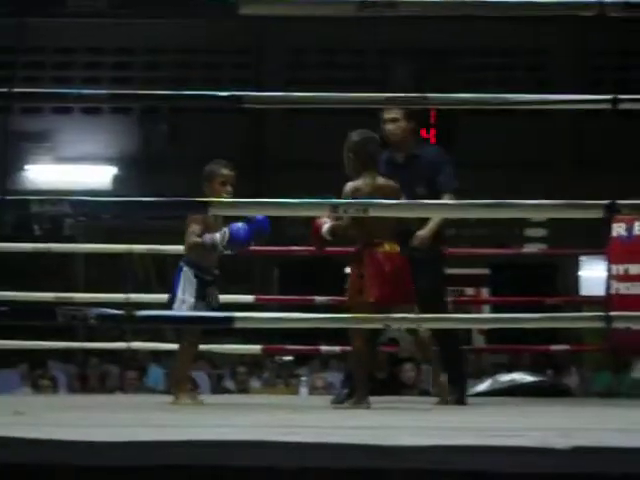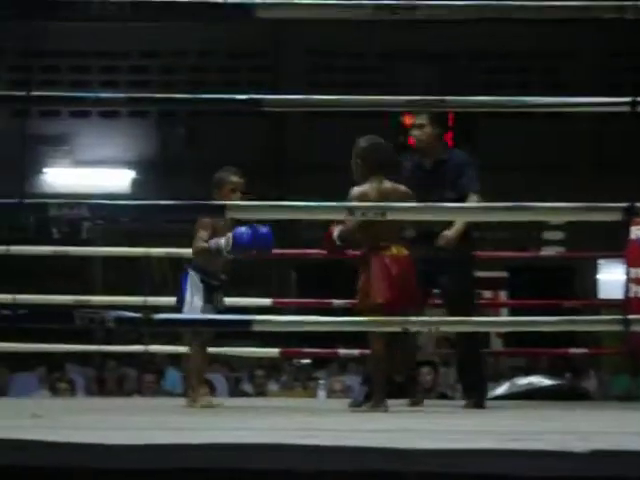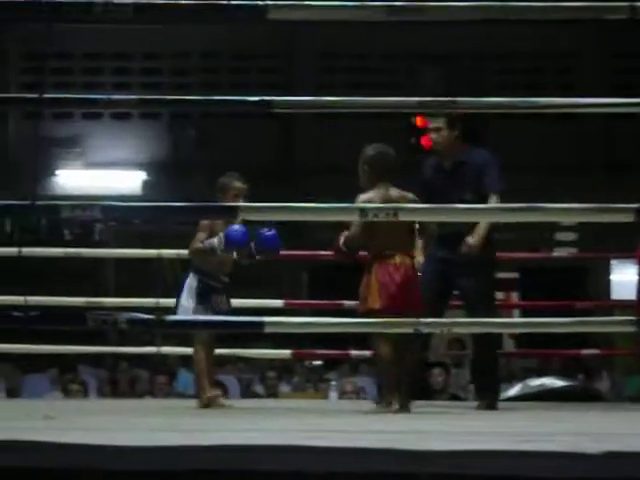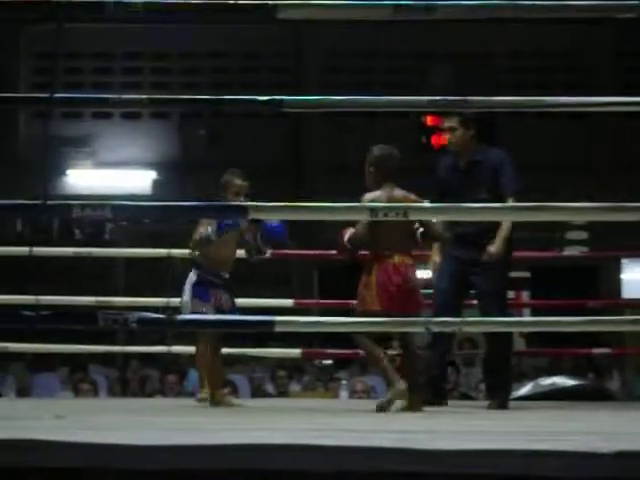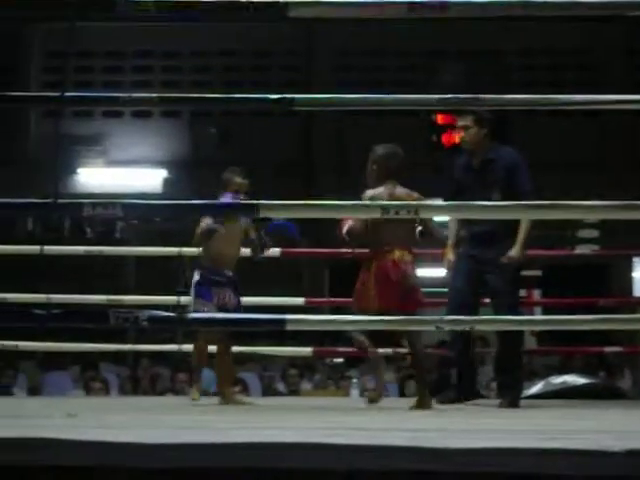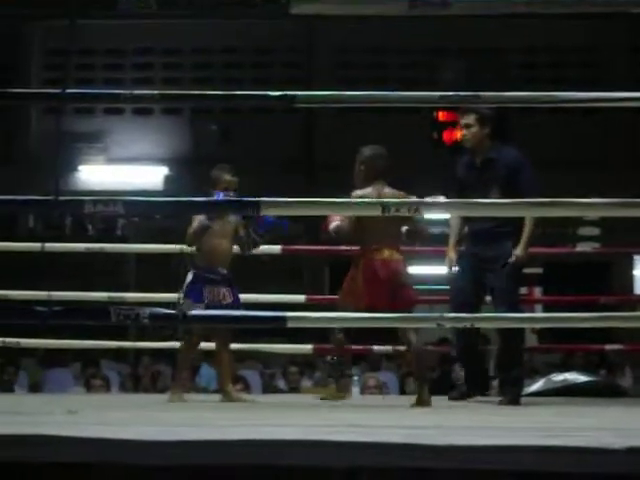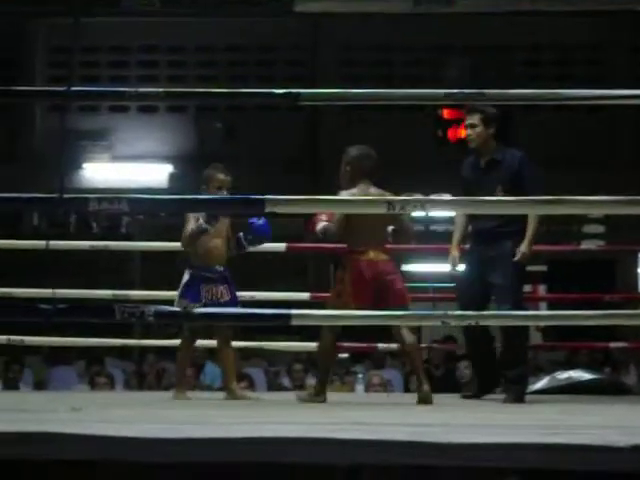
dt=0.1s
person 1, frame 1
left shoulder: (433, 156)
right shoulder: (382, 161)
left elbow: (448, 200)
left wrist: (429, 230)
left hip: (425, 247)
left knee: (435, 315)
left ankle: (456, 385)
person 1, frame 2
left shoulder: (460, 160)
right shoulder: (410, 166)
left elbow: (473, 201)
left wrist: (456, 230)
left hip: (453, 250)
right hip: (419, 249)
left knee: (463, 318)
left ankle: (474, 390)
person 1, frame 3
left shoulder: (481, 160)
right shoulder: (430, 167)
left elbow: (494, 201)
left wrist: (478, 235)
right wrist: (420, 250)
left hip: (473, 252)
right hip: (439, 251)
left knee: (481, 321)
right knee: (422, 317)
left ankle: (487, 393)
person 1, frame 4
left shoulder: (496, 159)
right shoulder: (445, 166)
left elbow: (511, 203)
left wrist: (500, 241)
right wrist: (436, 250)
left hip: (488, 252)
right hip: (456, 250)
left knee: (495, 320)
right knee: (441, 316)
left ankle: (498, 392)
right ankle: (434, 388)
person 1, frame 5
left shoulder: (510, 159)
right shoulder: (461, 165)
left elbow: (527, 204)
left wrist: (519, 245)
right wrist: (450, 248)
left hip: (502, 249)
right hip: (471, 249)
left knee: (506, 318)
right knee: (458, 313)
left ankle: (509, 390)
right ankle: (464, 385)
person 1, frame 6
left shoulder: (512, 159)
right shoulder: (463, 165)
left wrist: (523, 244)
right wrist: (452, 246)
left hip: (504, 248)
right hip: (472, 247)
left knee: (506, 315)
right knee: (460, 311)
left ankle: (510, 387)
right ankle: (474, 380)
person 1, frame 7
left shoulder: (515, 160)
right shoulder: (469, 166)
left wrist: (527, 242)
right wrist: (455, 245)
left hip: (507, 247)
right hip: (478, 247)
left knee: (509, 313)
right knee: (469, 311)
left ankle: (515, 385)
right ankle: (486, 378)
person 2, frame 1
left shoulder: (352, 188)
right shoulder: (394, 188)
left elbow: (344, 228)
left wrist: (326, 229)
left hip: (369, 258)
right hip: (395, 257)
left knee: (359, 327)
left ankle: (361, 394)
person 2, frame 2
left shoulder: (358, 193)
right shoulder: (404, 192)
left elbow: (350, 232)
left wrist: (336, 234)
left hip: (376, 262)
right hip: (402, 260)
left knee: (376, 330)
left ankle: (379, 397)
person 2, frame 3
left shoulder: (365, 199)
right shoulder: (409, 199)
left elbow: (356, 238)
left wrist: (343, 242)
left hip: (380, 269)
right hip: (407, 268)
left knee: (380, 335)
right knee: (402, 335)
left ankle: (390, 397)
right ankle: (404, 396)
person 2, frame 4
left shoulder: (370, 199)
right shoulder: (413, 200)
left elbow: (362, 237)
right elbow: (432, 233)
left wrist: (348, 238)
left hip: (381, 269)
right hip: (406, 267)
left knee: (362, 332)
right knee: (406, 335)
left ankle: (396, 381)
right ankle: (414, 396)
person 2, frame 5
left shoulder: (371, 195)
right shoulder: (414, 198)
left elbow: (360, 232)
right elbow: (434, 232)
left wrist: (347, 228)
left hip: (380, 265)
right hip: (406, 265)
right knee: (412, 330)
left ankle: (381, 373)
right ankle: (425, 394)
person 2, frame 6
left shoulder: (359, 195)
right shoulder: (401, 197)
left elbow: (348, 231)
left wrist: (333, 224)
left hip: (369, 263)
right hip: (396, 263)
right knee: (407, 328)
left ankle: (341, 384)
right ankle: (423, 390)
person 2, frame 7
left shoulder: (345, 196)
right shoulder: (387, 198)
left elbow: (335, 233)
right elbow: (406, 232)
left wrist: (322, 225)
left hip: (356, 265)
right hip: (383, 264)
left knee: (330, 324)
right knee: (399, 325)
left ankle: (320, 389)
right ankle: (423, 384)
person 3, frame 1
left shoulder: (220, 213)
right shoulder: (200, 212)
left elbow: (224, 243)
right elbow: (190, 242)
left wrist: (249, 232)
right wrist: (219, 239)
left hip: (209, 277)
right hip: (192, 275)
left knee: (196, 334)
right knee: (190, 333)
left ankle: (182, 386)
right ankle: (180, 389)
person 3, frame 2
left shoulder: (232, 220)
right shoulder: (209, 218)
left elbow: (234, 250)
right elbow: (197, 249)
left wrist: (253, 242)
right wrist: (222, 245)
left hip: (216, 281)
right hip: (199, 279)
left knee: (205, 337)
right knee: (201, 336)
left ankle: (195, 390)
right ankle: (195, 392)
person 3, frame 3
left shoulder: (236, 224)
right shoulder: (210, 221)
left elbow: (239, 255)
right elbow: (194, 250)
right wrist: (217, 244)
left hip: (220, 287)
right hip: (201, 283)
left knee: (211, 340)
right knee: (202, 338)
left ankle: (207, 393)
right ankle: (205, 391)
person 3, frame 4
left shoulder: (243, 223)
right shoulder: (211, 216)
left elbow: (255, 253)
right elbow: (194, 245)
left wrist: (264, 236)
right wrist: (212, 231)
left hip: (223, 283)
right hip: (203, 279)
left knee: (217, 337)
right knee: (205, 332)
left ankle: (217, 392)
right ankle: (205, 386)
person 3, frame 5
left shoulder: (244, 222)
right shoulder: (212, 214)
left elbow: (257, 250)
right elbow: (198, 239)
right wrist: (215, 222)
left hip: (229, 282)
right hip: (207, 279)
left knee: (225, 338)
right knee: (206, 332)
left ankle: (227, 391)
right ankle: (195, 384)
person 3, frame 6
left shoulder: (234, 218)
right shoulder: (202, 212)
left elbow: (247, 247)
right elbow: (190, 239)
right wrist: (206, 220)
left hip: (224, 281)
right hip: (201, 279)
left knee: (224, 335)
right knee: (193, 335)
left ankle: (227, 388)
right ankle: (178, 387)
person 3, frame 7
left shoulder: (224, 217)
right shoulder: (195, 213)
right elbow: (186, 243)
left wrist: (246, 237)
right wrist: (204, 223)
left hip: (221, 279)
right hip: (197, 278)
left knee: (225, 334)
right knee: (190, 334)
left ankle: (231, 386)
right ankle: (180, 387)
